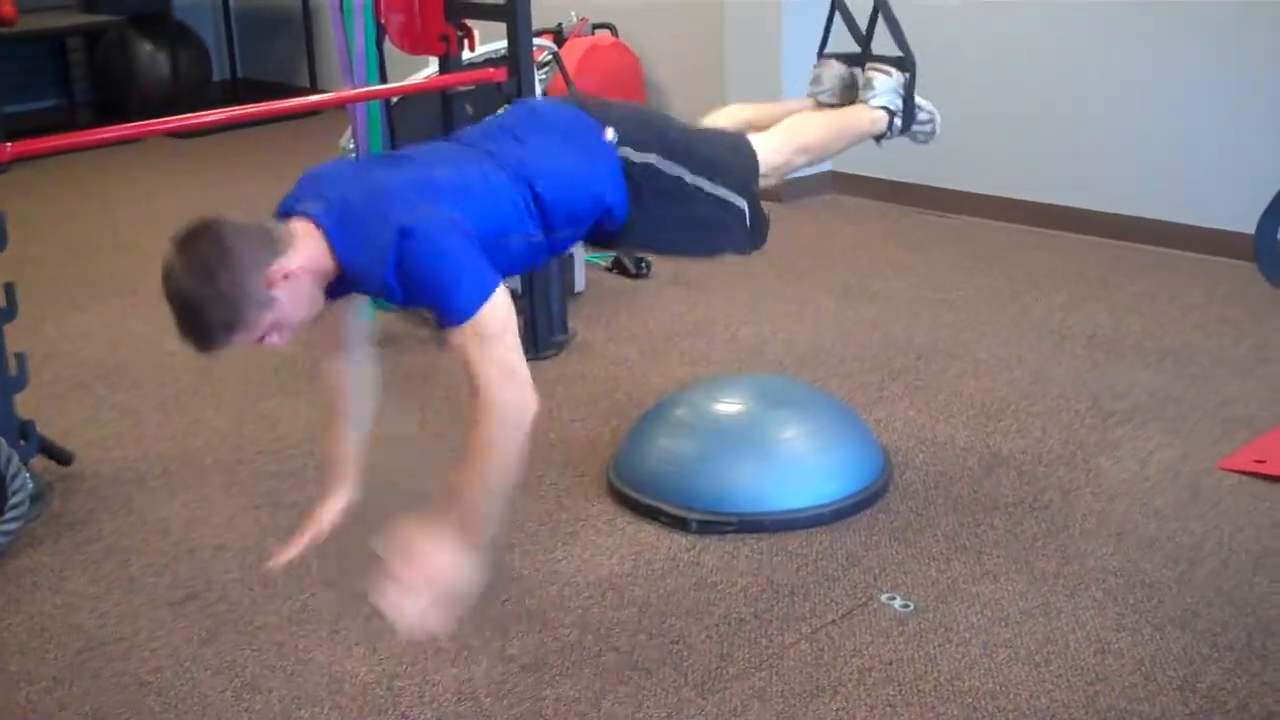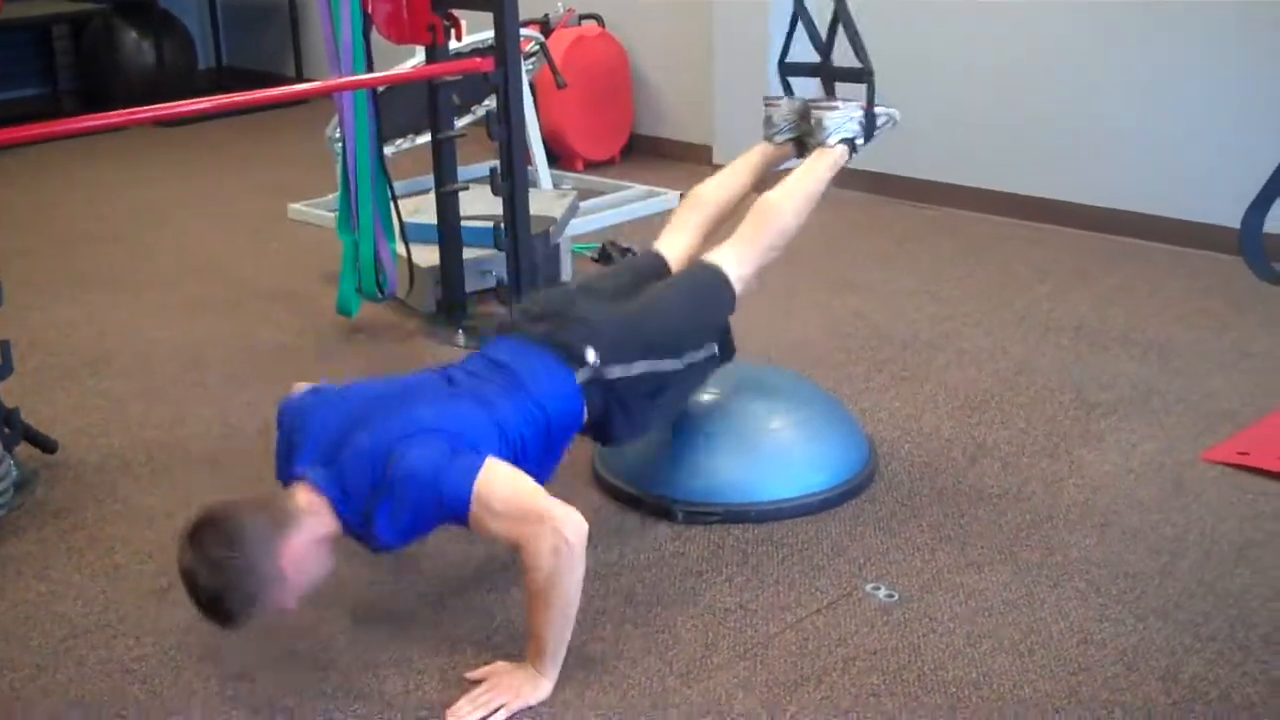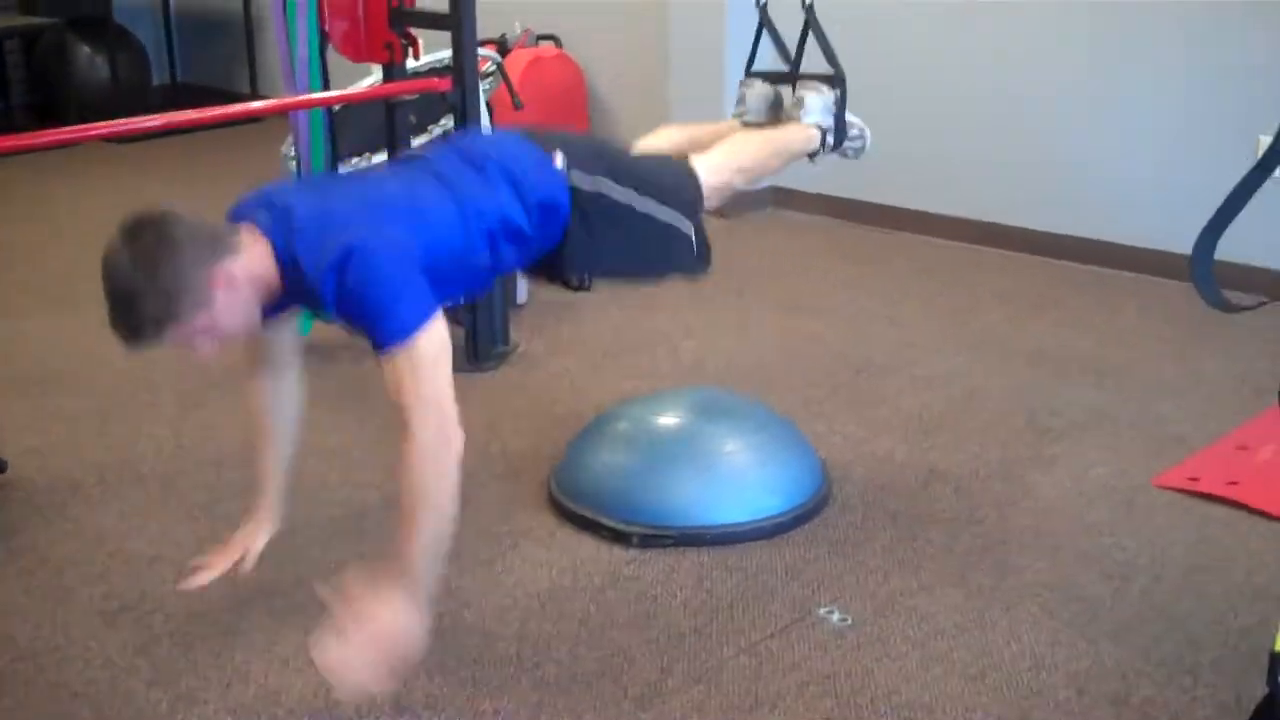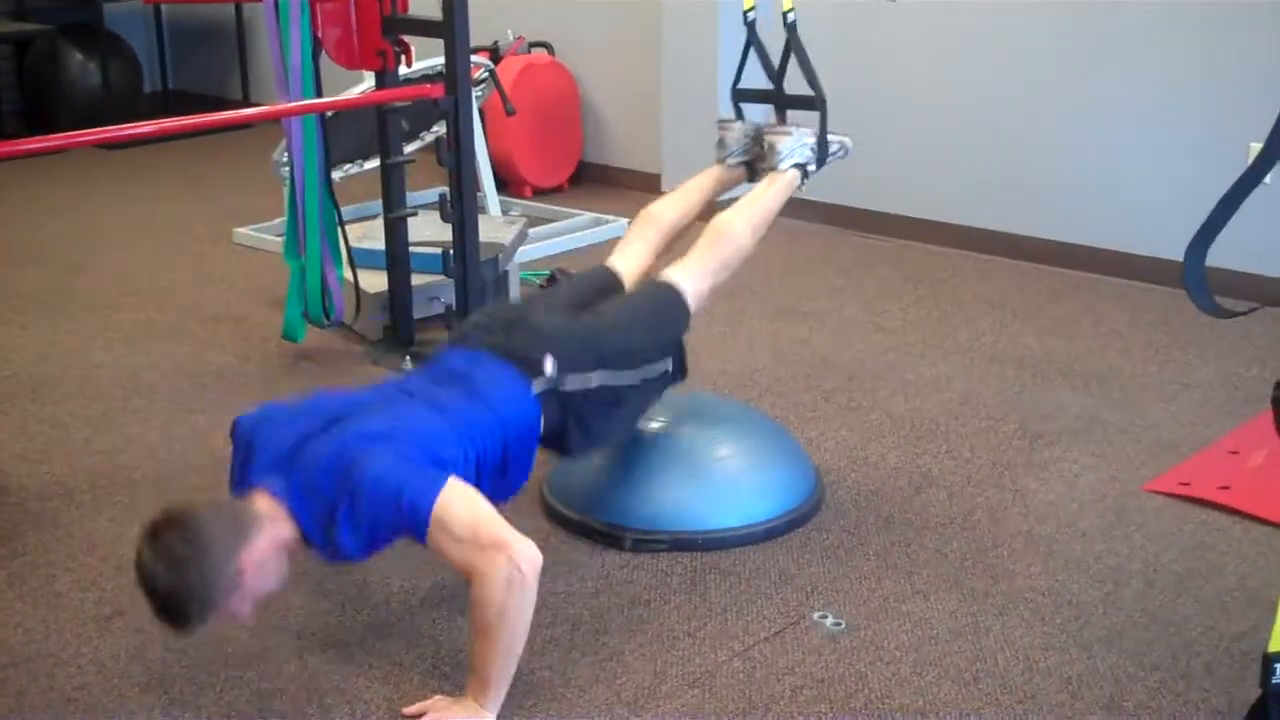
dt=0.5s
person 1, frame 1
left shoulder: (413, 241)
right shoulder: (299, 225)
left elbow: (511, 402)
right elbow: (346, 350)
left wrist: (455, 538)
right wrist: (342, 487)
left hip: (609, 165)
right hip: (544, 138)
left knee: (757, 155)
right knee: (708, 134)
left ankle: (880, 106)
right ankle: (826, 84)
person 1, frame 2
left shoulder: (403, 480)
right shoulder: (301, 429)
left elbow: (561, 532)
right wrist: (297, 524)
left hip: (582, 374)
right hip: (531, 338)
left knee: (728, 270)
right knee: (671, 252)
left ankle: (835, 138)
right ankle: (783, 135)
person 1, frame 3
left shoulder: (359, 261)
right shoulder: (249, 237)
left elbow: (435, 437)
right elbow: (275, 372)
left wrist: (403, 591)
right wrist: (260, 519)
left hip: (553, 191)
right hip: (488, 176)
left knee: (698, 181)
right knee: (641, 161)
left ankle: (811, 123)
right ankle: (754, 113)
person 1, frame 4
left shoulder: (364, 489)
right shoulder: (258, 450)
left elbow: (514, 561)
right wrist: (227, 566)
left hip: (539, 385)
right hip: (480, 353)
left knee: (682, 288)
right knee: (626, 265)
left ankle: (787, 161)
right ankle: (735, 158)
